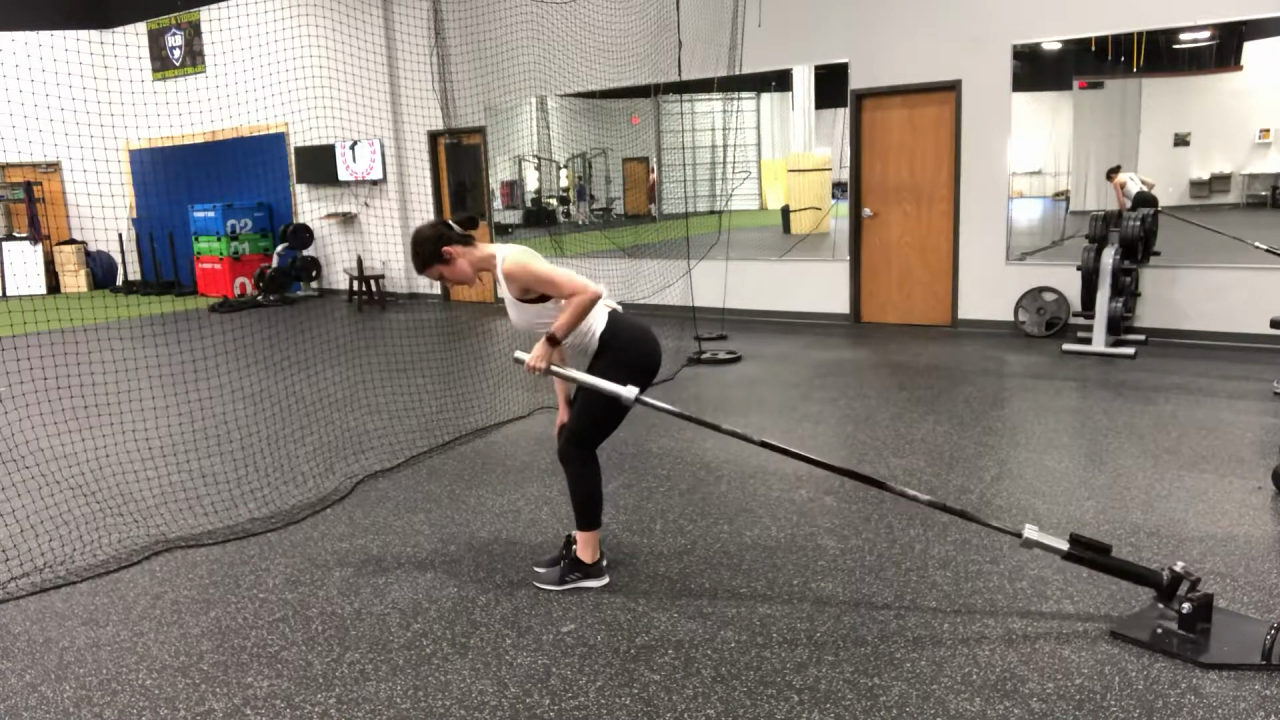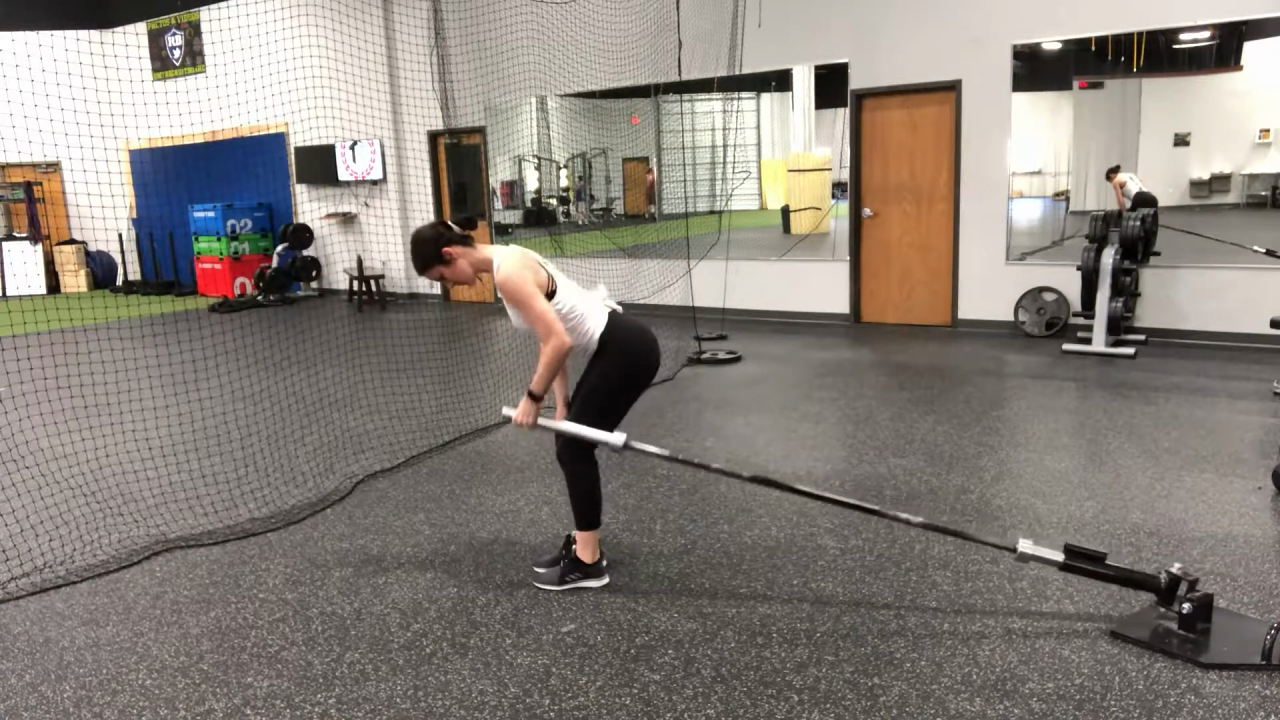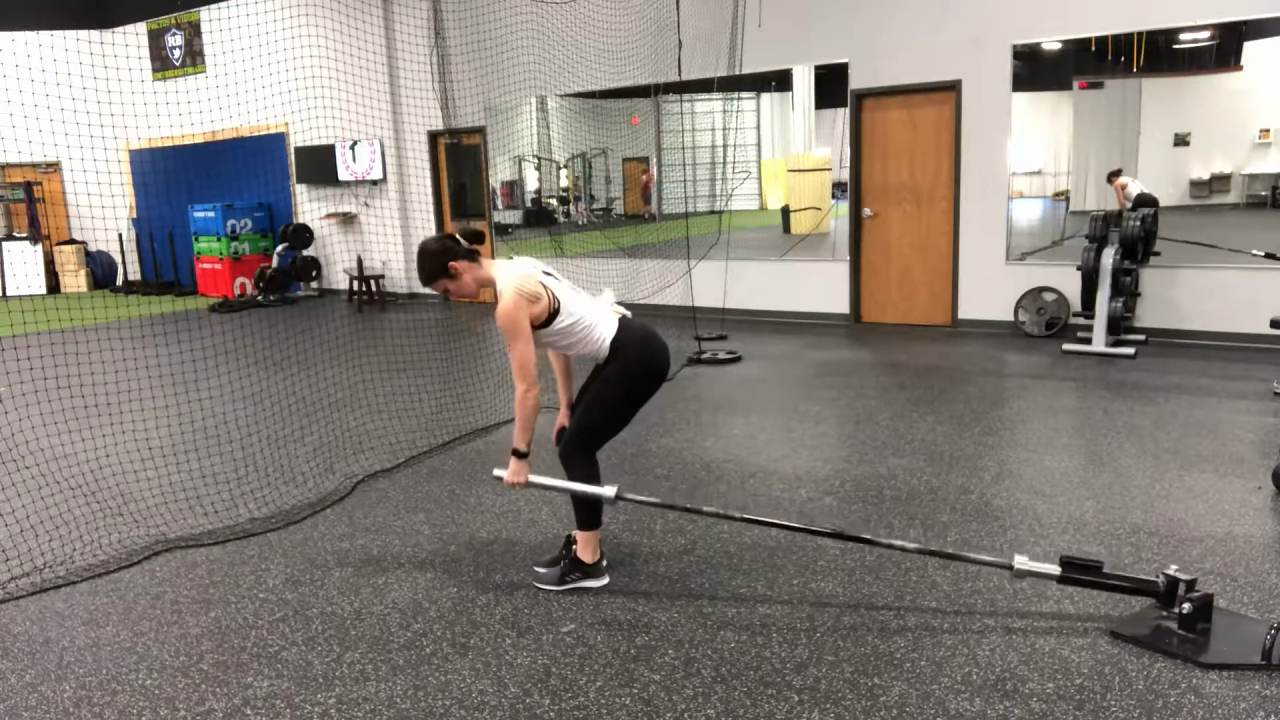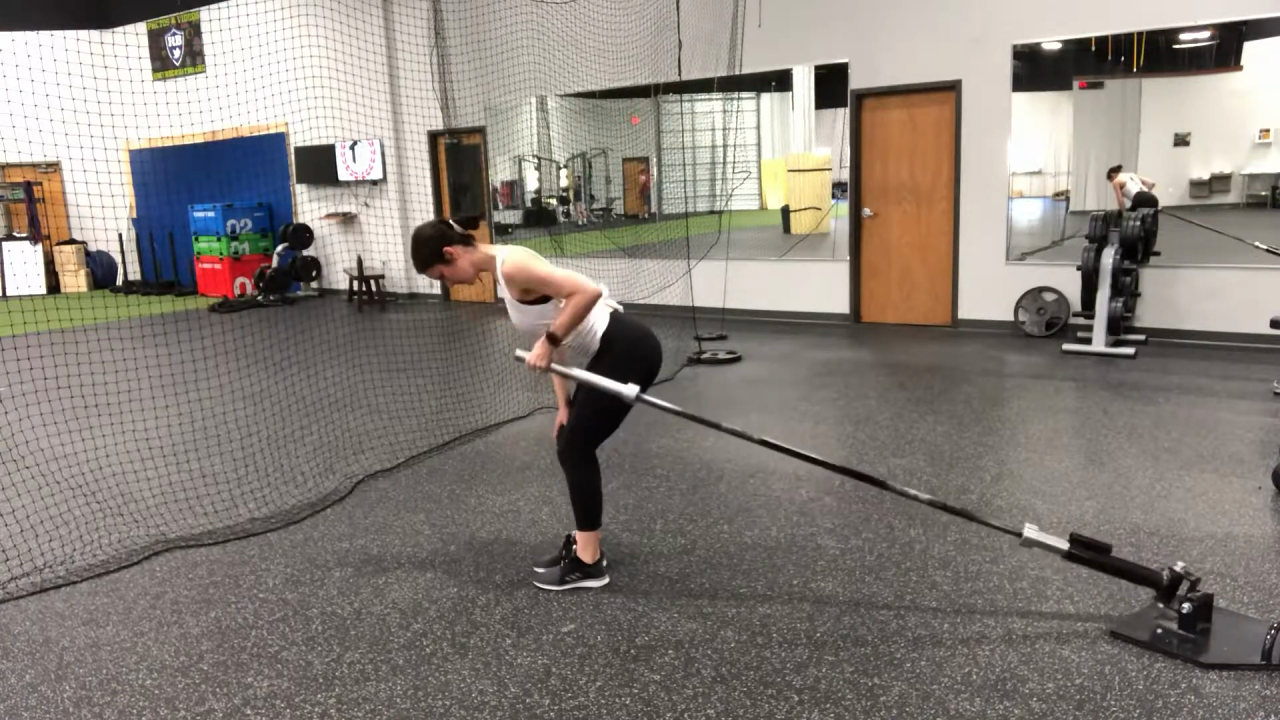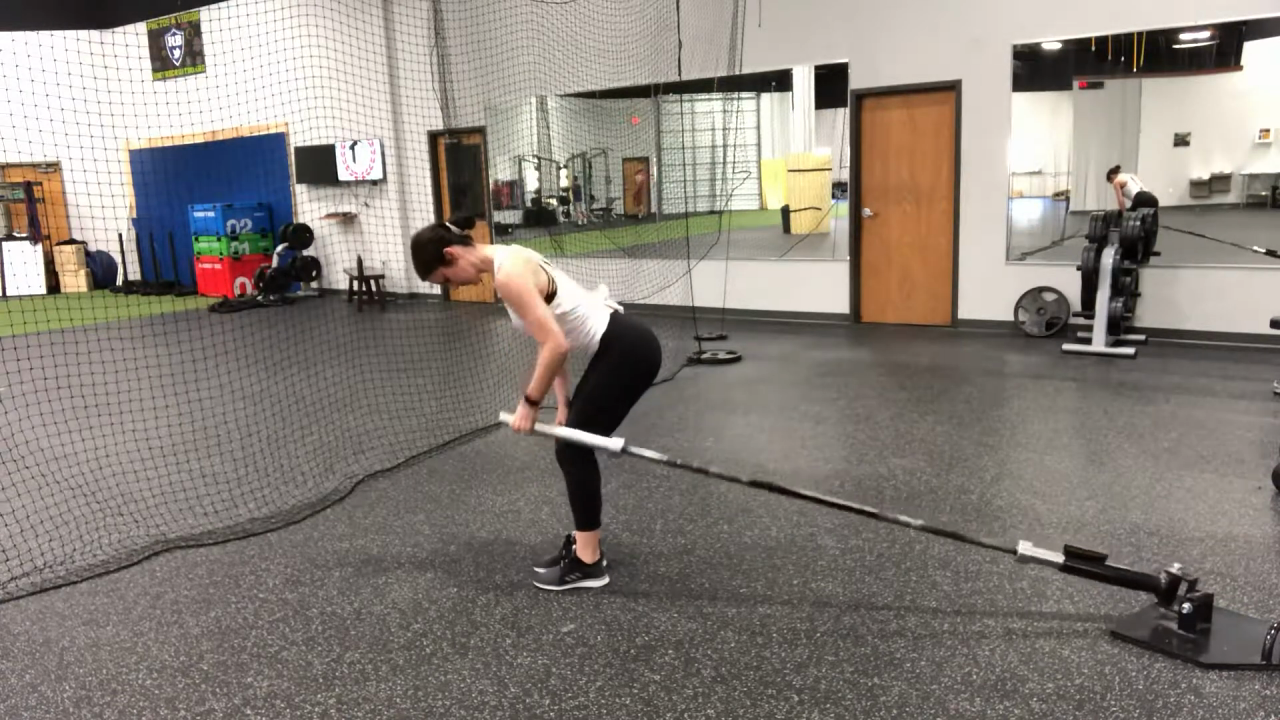
dt=0.5s
person 1, frame 1
left shoulder: (512, 265)
right shoulder: (505, 266)
left elbow: (588, 294)
right elbow: (554, 321)
left wrist: (547, 345)
right wrist: (564, 402)
left hip: (628, 350)
right hip: (615, 347)
left knee: (575, 447)
right knee: (572, 442)
left ankle: (588, 563)
right ankle: (582, 543)
person 1, frame 2
left shoulder: (508, 273)
right shoulder: (509, 261)
left elbow: (559, 342)
right elbow: (553, 335)
left wrist: (532, 399)
right wrist: (562, 403)
left hip: (627, 351)
right hip: (617, 346)
left knee: (574, 448)
right knee: (570, 442)
left ankle: (588, 563)
right ankle: (583, 543)
person 1, frame 3
left shoulder: (511, 300)
right shoulder: (517, 269)
left elbow: (527, 388)
left wrist: (519, 456)
right wrist: (566, 407)
left hip: (637, 357)
right hip: (624, 348)
left knee: (576, 449)
right knee: (571, 439)
left ankle: (588, 562)
right ankle: (583, 544)
person 1, frame 4
left shoulder: (512, 265)
right shoulder: (505, 267)
left elbow: (588, 290)
right elbow: (554, 322)
left wrist: (547, 341)
right wrist: (564, 404)
left hip: (628, 350)
right hip: (613, 348)
left knee: (575, 448)
right knee: (571, 443)
left ankle: (588, 563)
right ankle: (583, 543)
person 1, frame 5
left shoulder: (508, 275)
right shoulder: (510, 262)
left elbow: (556, 345)
right elbow: (554, 339)
left wrist: (529, 405)
right wrist: (563, 402)
left hip: (628, 351)
right hip: (617, 347)
left knee: (573, 449)
right knee: (572, 442)
left ankle: (588, 563)
right ankle: (582, 543)
